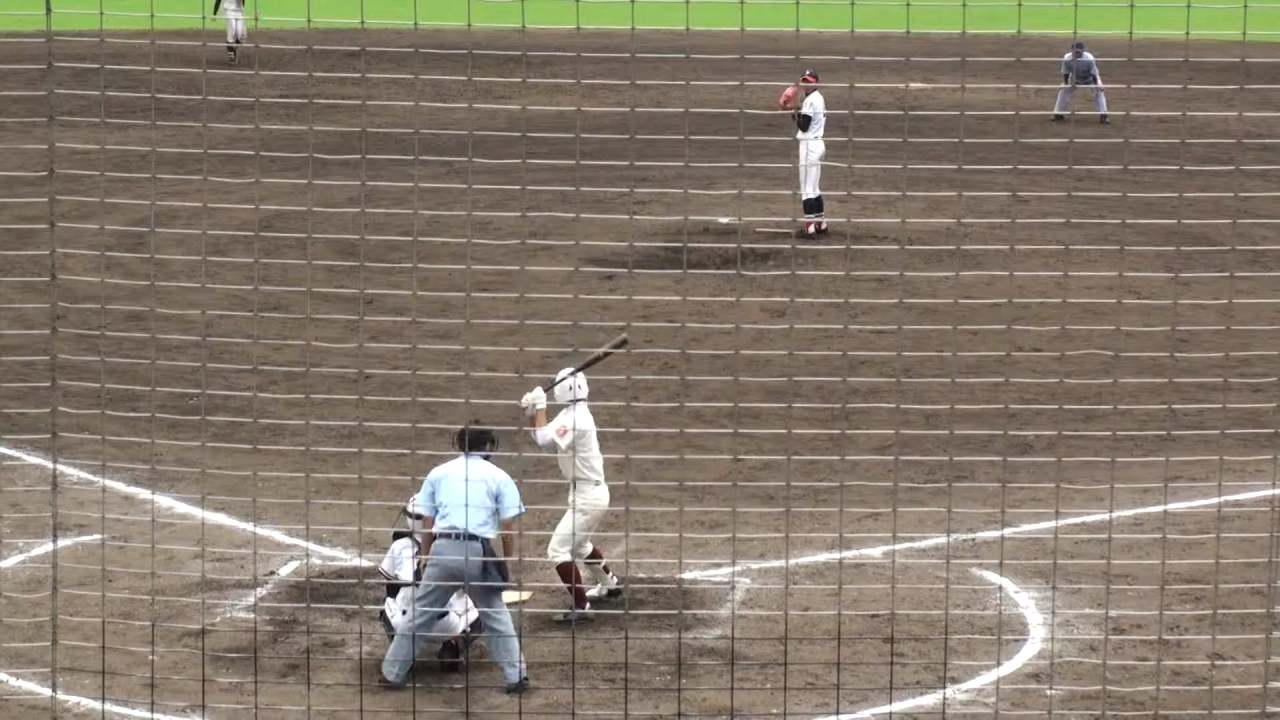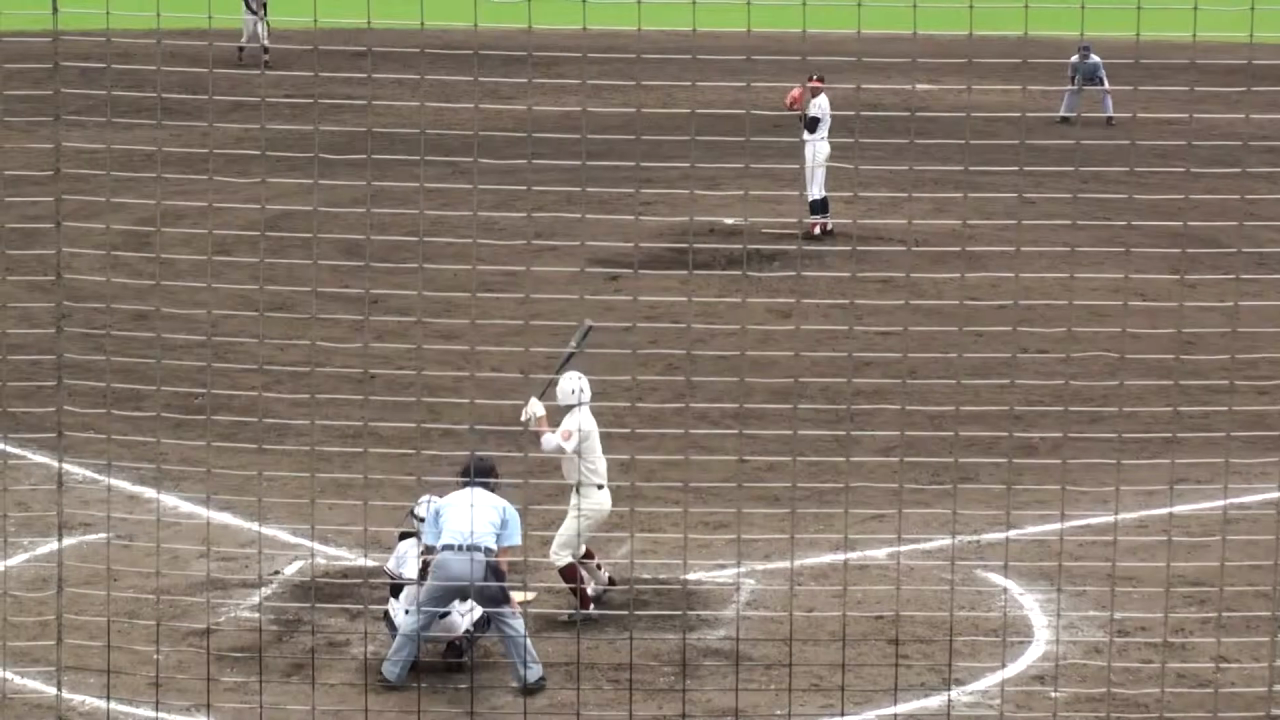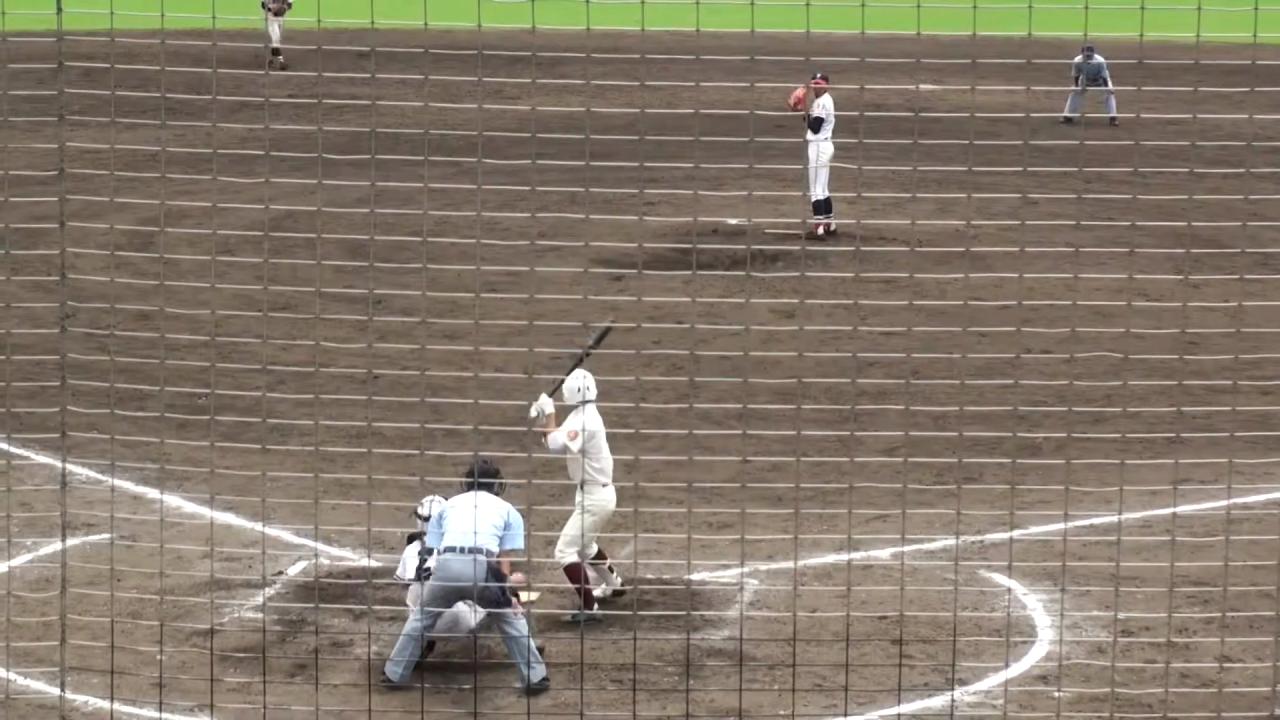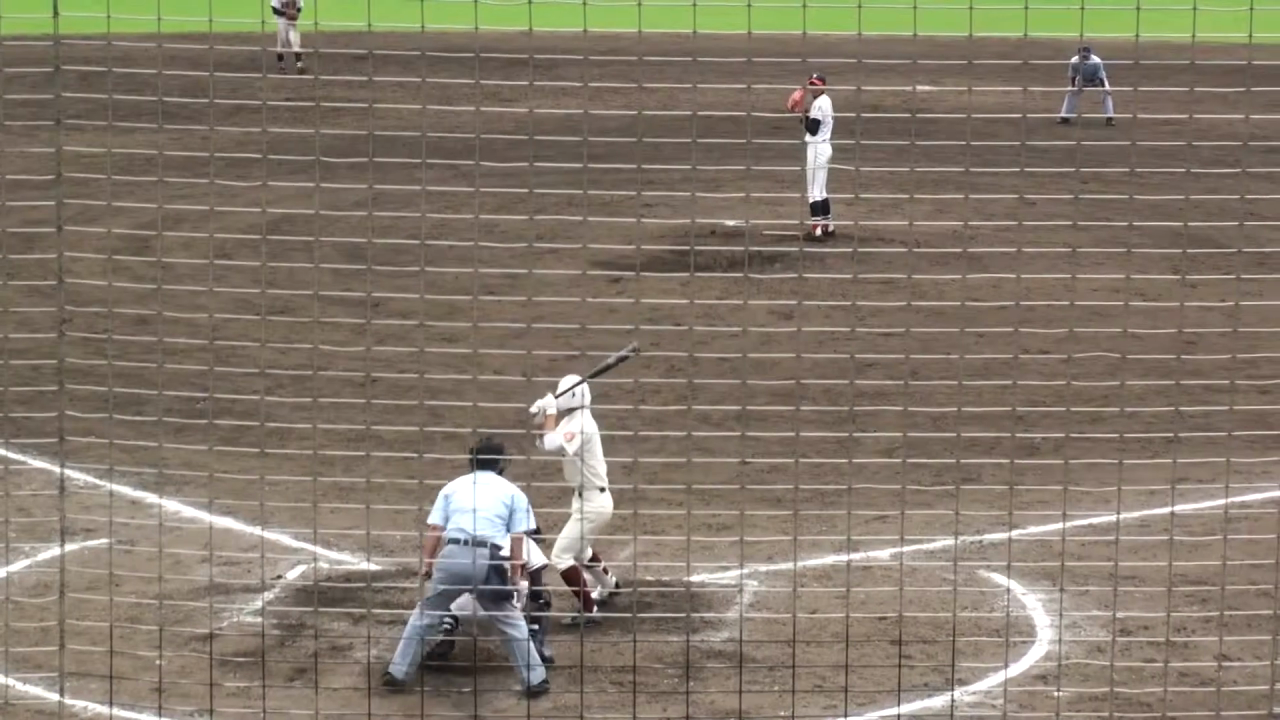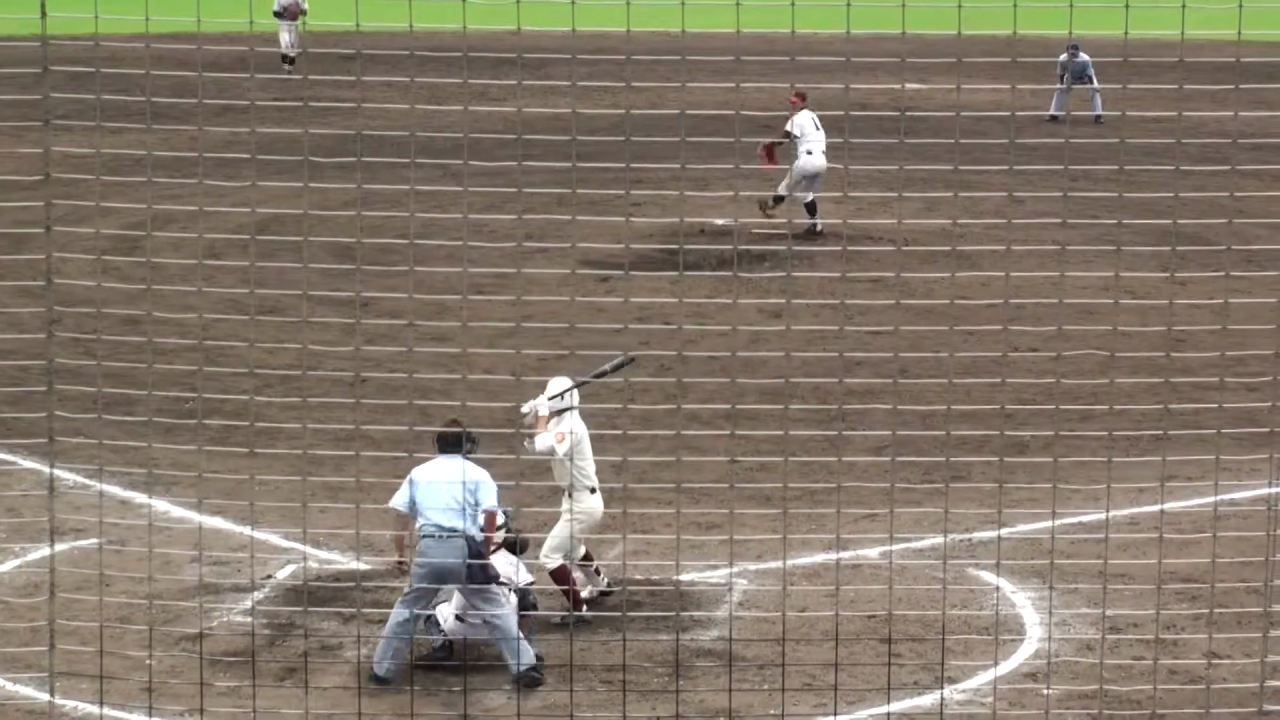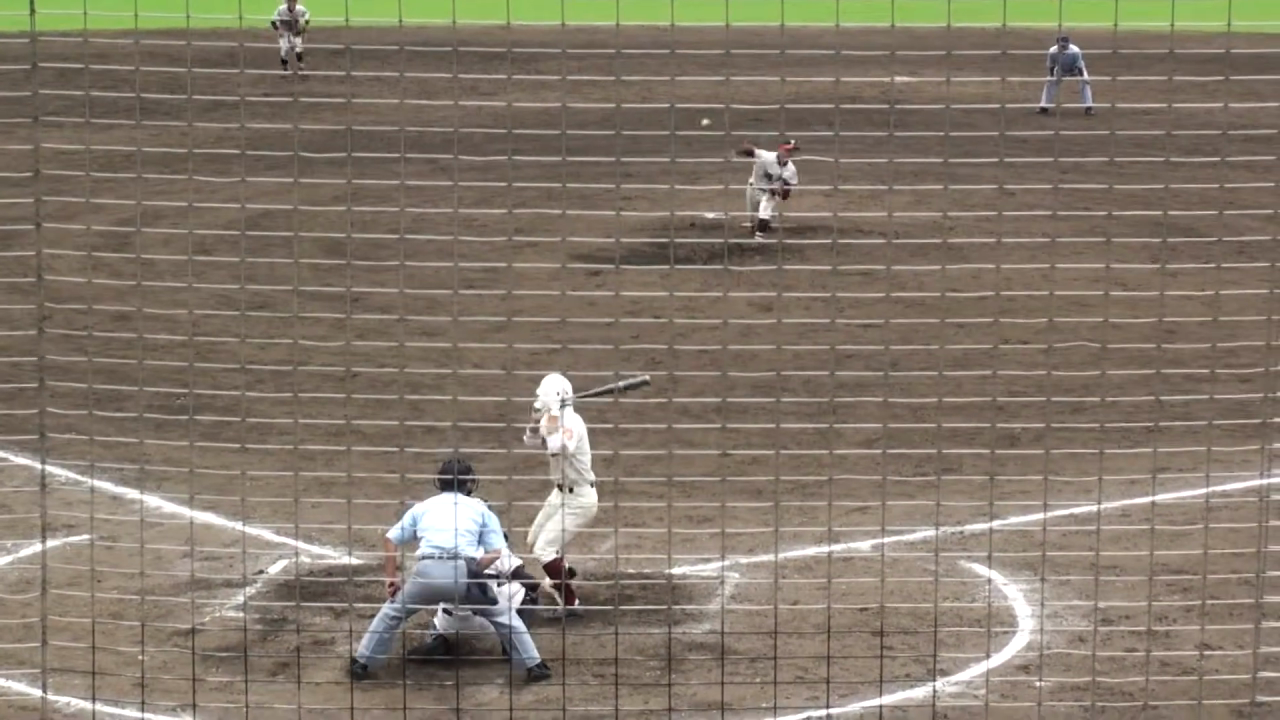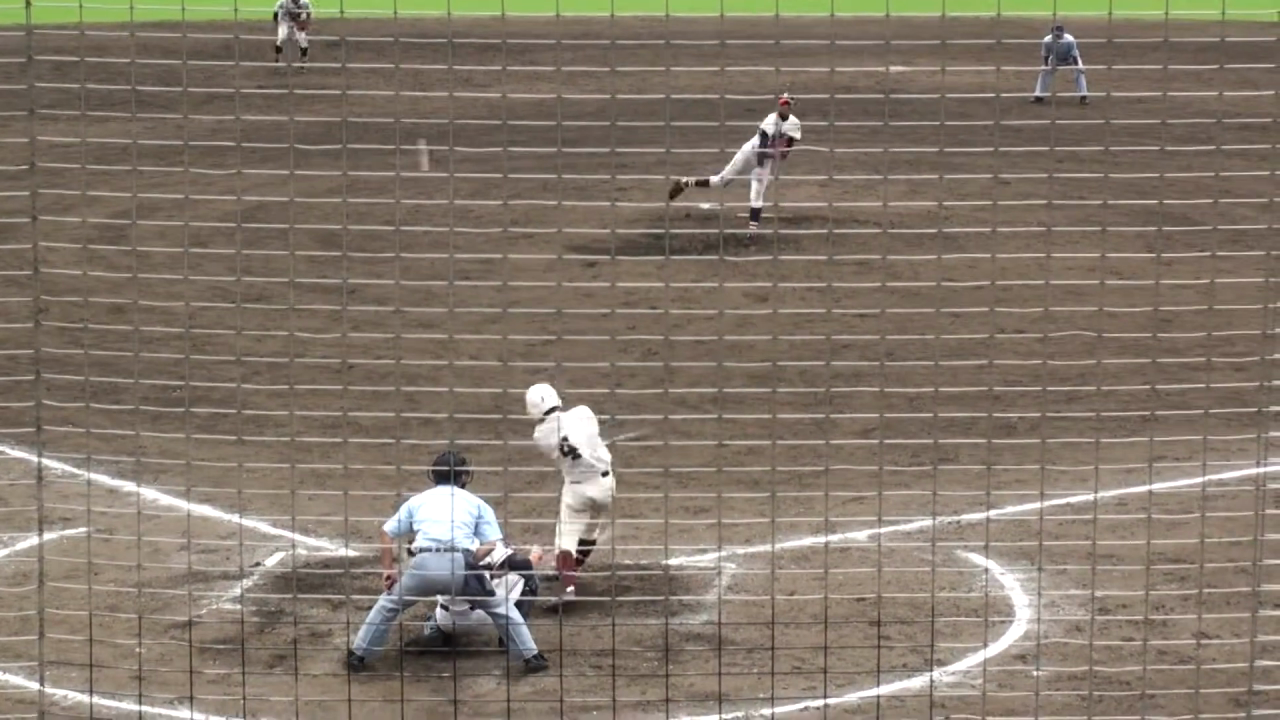
dt=0.5s
person 1, frame 1
left shoulder: (575, 417)
right shoulder: (573, 413)
left elbow: (544, 439)
right elbow: (542, 435)
left wrist: (540, 406)
right wrist: (532, 410)
left hip: (587, 495)
right hip: (589, 491)
left knee: (558, 549)
right knee: (578, 544)
left ankle: (581, 608)
right ankle: (609, 584)
person 1, frame 2
left shoulder: (579, 420)
right shoulder: (578, 417)
left elbow: (550, 445)
right elbow: (555, 444)
left wrist: (540, 416)
right wrist: (535, 422)
left hip: (590, 499)
right hip: (590, 495)
left knee: (560, 553)
right knee: (573, 546)
left ankle: (585, 608)
right ankle: (602, 580)
person 1, frame 3
left shoulder: (585, 419)
right shoulder: (583, 415)
left elbow: (556, 445)
right elbow: (556, 440)
left wrist: (549, 413)
right wrist: (543, 418)
left hip: (594, 496)
right hip: (596, 493)
left knee: (565, 551)
right knee: (584, 545)
left ankle: (589, 608)
right ankle: (613, 585)
person 1, frame 4
left shoulder: (581, 424)
right shoulder: (572, 420)
left elbow: (552, 445)
right elbow: (547, 442)
left wrist: (550, 413)
right wrist: (542, 419)
left hip: (592, 502)
right hip: (590, 498)
left knee: (561, 556)
right knee: (578, 549)
left ankle: (588, 611)
right ankle: (610, 585)
person 1, frame 5
left shoulder: (571, 425)
right shoulder: (560, 421)
left elbow: (543, 446)
right elbow: (534, 444)
left wrist: (542, 414)
right wrist: (533, 420)
left hip: (582, 503)
right hip: (576, 499)
left knee: (550, 556)
right knee: (571, 547)
left ankle: (578, 610)
right ankle: (601, 585)
person 1, frame 6
left shoulder: (572, 421)
right shoulder: (555, 418)
left elbow: (556, 446)
right elbow: (531, 440)
left wrist: (553, 414)
right wrist: (537, 417)
left hip: (579, 499)
right hip: (561, 493)
left knee: (543, 549)
right knee: (535, 539)
left ankle: (571, 604)
right ankle: (563, 571)
person 1, frame 7
left shoulder: (541, 435)
right shoulder: (583, 413)
left hip: (577, 489)
right hip: (605, 482)
left knee: (566, 544)
right knee: (591, 529)
left ankle: (567, 588)
right ankle: (570, 573)
person 2, frame 1
left shoulder: (438, 473)
right shoulder: (499, 477)
left elbow: (428, 521)
right elbow: (507, 526)
left wrist: (426, 553)
right wrist: (508, 560)
left hip: (443, 549)
right hip: (478, 552)
left knee: (420, 614)
right knee: (496, 616)
left ankle: (392, 673)
right ankle: (515, 676)
person 2, frame 2
left shoulder: (442, 502)
right shoulder: (503, 505)
right elbow: (503, 554)
left wrist: (432, 580)
right wrist: (502, 589)
left hip: (446, 562)
right hip: (481, 563)
left knee: (418, 617)
right knee: (508, 618)
left ankle: (391, 674)
right ankle: (531, 678)
person 2, frame 3
left shoulder: (447, 505)
right shoulder: (508, 510)
left elbow: (434, 551)
right elbow: (504, 557)
right wrist: (506, 591)
left hip: (447, 565)
right hip: (483, 566)
left knee: (421, 618)
right knee: (512, 618)
left ankle: (394, 675)
right ankle: (535, 678)
person 2, frame 4
left shoulder: (453, 486)
right shoulder: (513, 491)
left elbow: (434, 530)
right elbow: (517, 539)
left wrist: (427, 566)
right wrist: (514, 577)
left hip: (451, 556)
right hip: (488, 560)
left knee: (425, 615)
right knee: (511, 620)
left ankle: (397, 673)
right ankle: (535, 680)
person 2, frame 5
left shoulder: (419, 472)
right shoulder: (477, 473)
left elbow: (402, 514)
right elbow: (491, 513)
left wrist: (400, 553)
right wrist: (485, 547)
left hip: (428, 549)
right hip: (463, 550)
left knee: (406, 609)
right knee: (494, 610)
left ankle: (381, 670)
right ankle: (524, 667)
person 2, frame 6
left shoulder: (422, 507)
right shoulder: (481, 510)
left elbow: (390, 539)
right elbow: (496, 552)
left wrist: (391, 577)
left hip: (426, 571)
right hip: (463, 572)
left knee: (393, 611)
right knee: (502, 613)
left ankle: (361, 663)
right ankle: (534, 665)
person 2, frame 7
left shoulder: (417, 500)
right shoulder: (476, 503)
left elbow: (386, 533)
right elbow: (490, 545)
left wrist: (388, 569)
left hip: (424, 564)
right hip: (460, 564)
left knee: (389, 603)
right knee: (500, 605)
left ankle: (358, 655)
right ankle: (531, 657)
